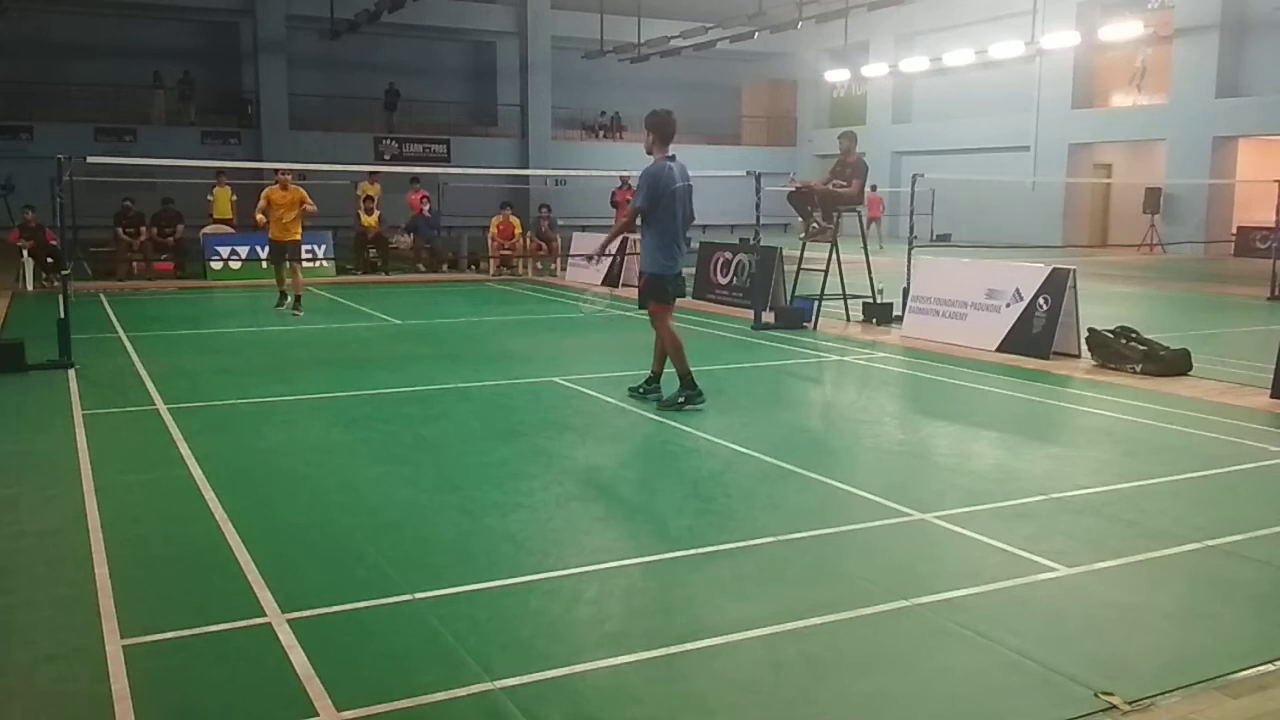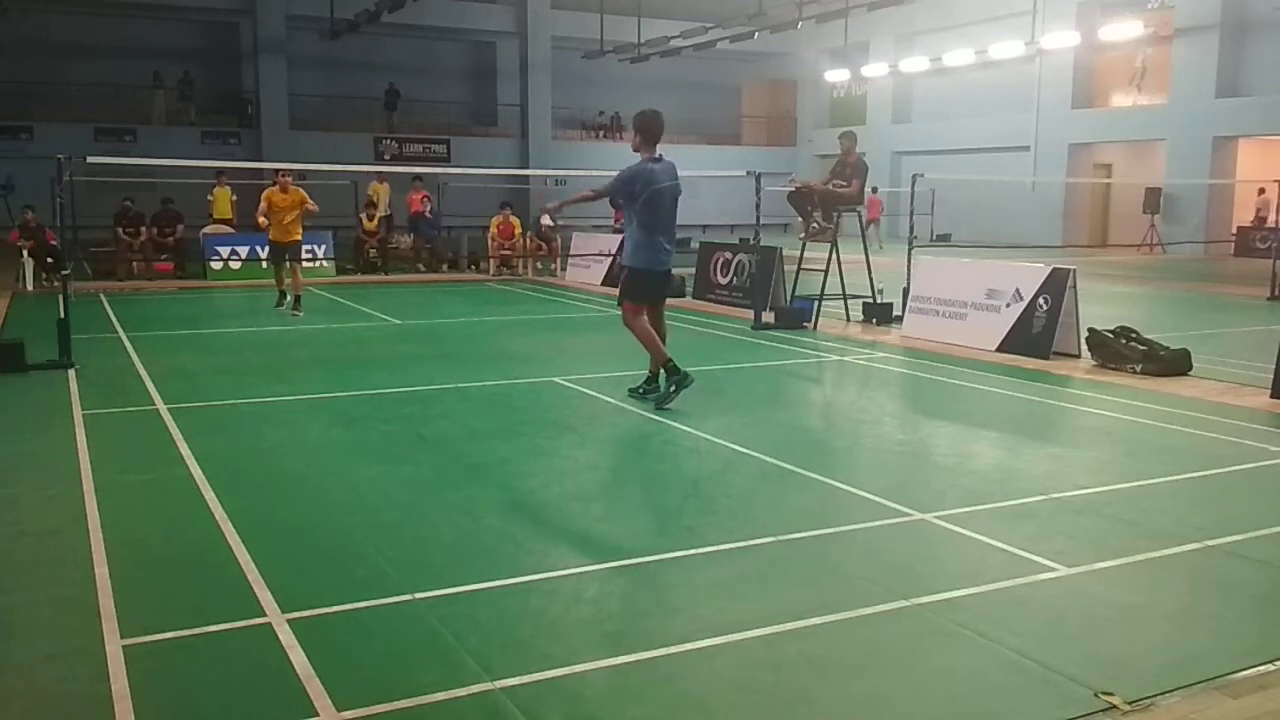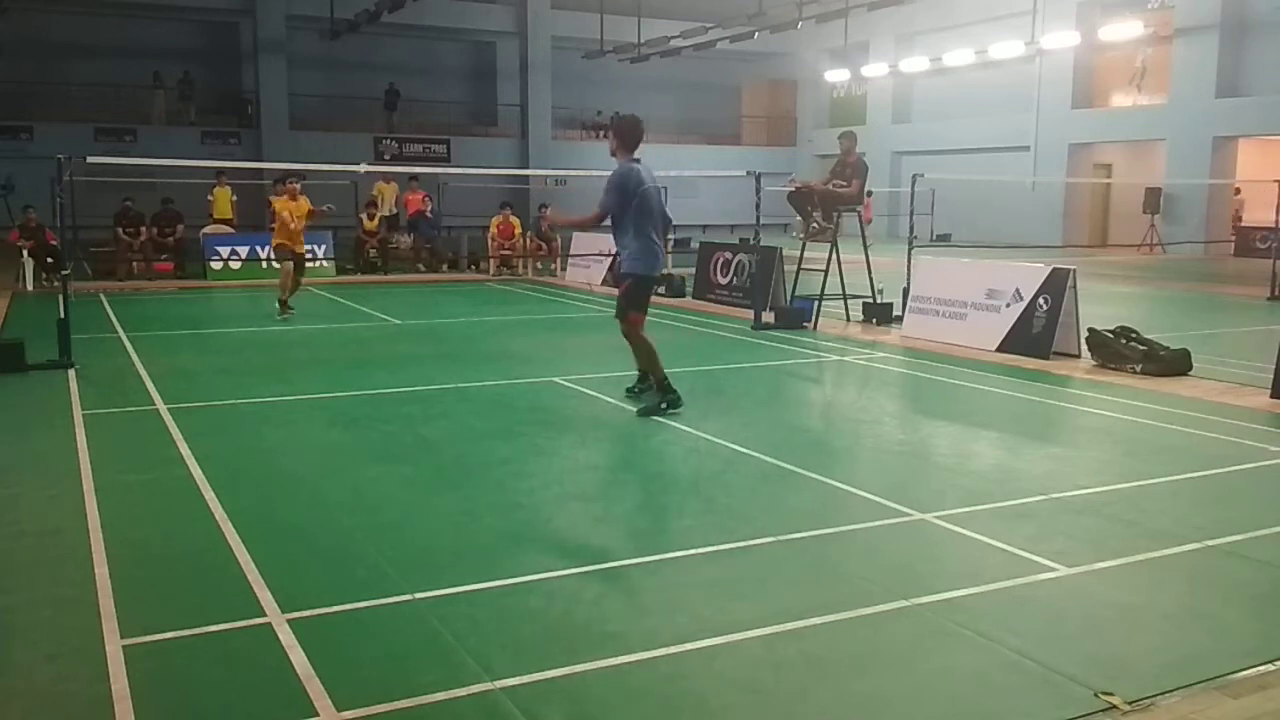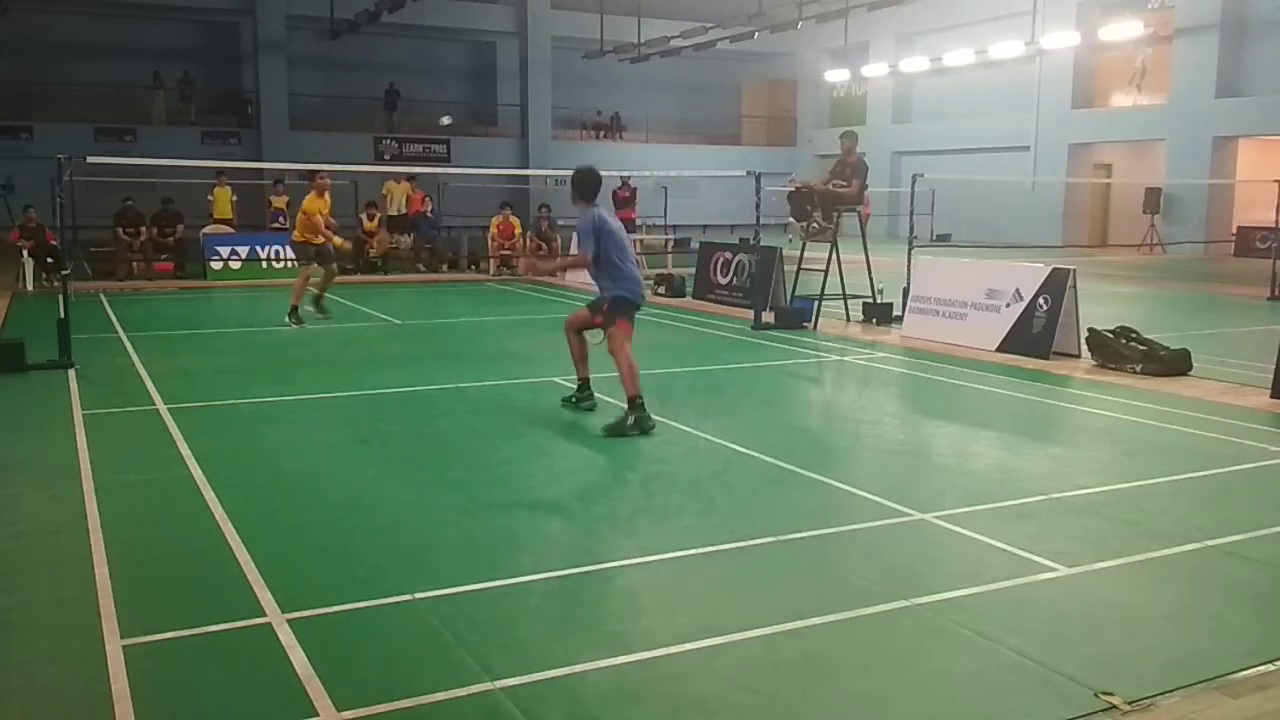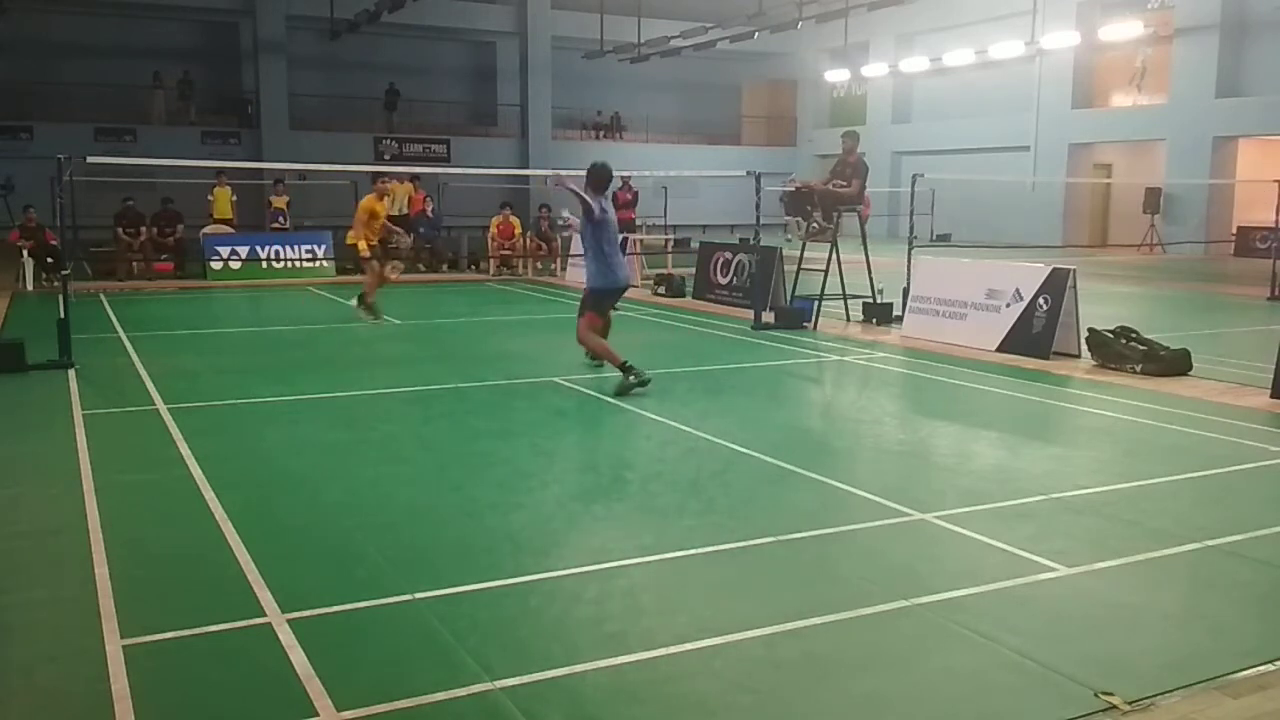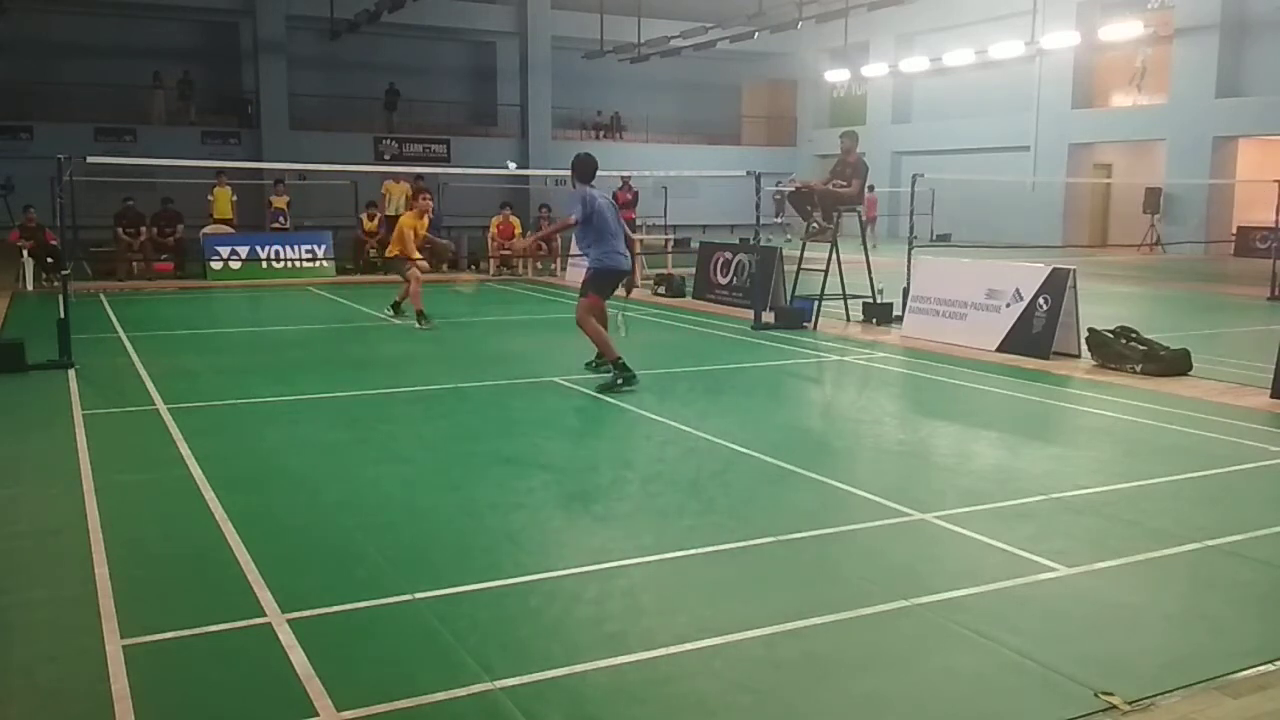
dt=0.5s
person 1, frame 1
left shoulder: (653, 173)
right shoulder: (681, 170)
left elbow: (629, 217)
right elbow: (689, 217)
left wrist: (602, 246)
left hip: (656, 261)
right hip: (674, 259)
left knee: (661, 321)
right knee: (661, 320)
left ankle: (689, 386)
right ankle: (653, 381)
person 1, frame 2
left shoulder: (635, 173)
right shoulder: (670, 169)
left elbow: (596, 194)
left wrist: (560, 204)
left hip: (640, 258)
right hip: (663, 257)
left knee: (632, 317)
right knee: (655, 316)
left ankle: (674, 372)
right ankle: (653, 380)
person 1, frame 3
left shoulder: (620, 176)
right shoulder: (645, 173)
left elbow: (596, 218)
right elbow: (665, 220)
left wrist: (560, 221)
left hip: (637, 263)
right hip: (646, 259)
left knee: (630, 327)
right knee: (632, 323)
left ankle: (665, 391)
right ankle: (646, 381)
person 1, frame 4
left shoulder: (587, 219)
right shoulder: (604, 216)
left elbow: (584, 260)
left wrist: (544, 267)
left hip: (621, 291)
right hip: (615, 290)
left knee: (618, 346)
right knee: (572, 324)
left ankle: (638, 412)
right ankle: (584, 391)
person 1, frame 5
left shoulder: (594, 207)
right shoulder: (605, 207)
left elbow: (592, 208)
left wrist: (572, 188)
left hip: (603, 280)
right hip: (619, 277)
left knee: (585, 335)
right knee: (602, 310)
left ankle: (630, 371)
right ankle: (598, 352)
person 1, frame 6
left shoulder: (581, 195)
right shoulder: (605, 199)
left elbow: (571, 221)
right elbow: (629, 238)
left wrist: (535, 237)
right wrist: (632, 274)
left hip: (604, 264)
right hip: (622, 263)
left knee: (583, 317)
right knee: (596, 304)
left ankle: (622, 370)
right ankle: (603, 357)
